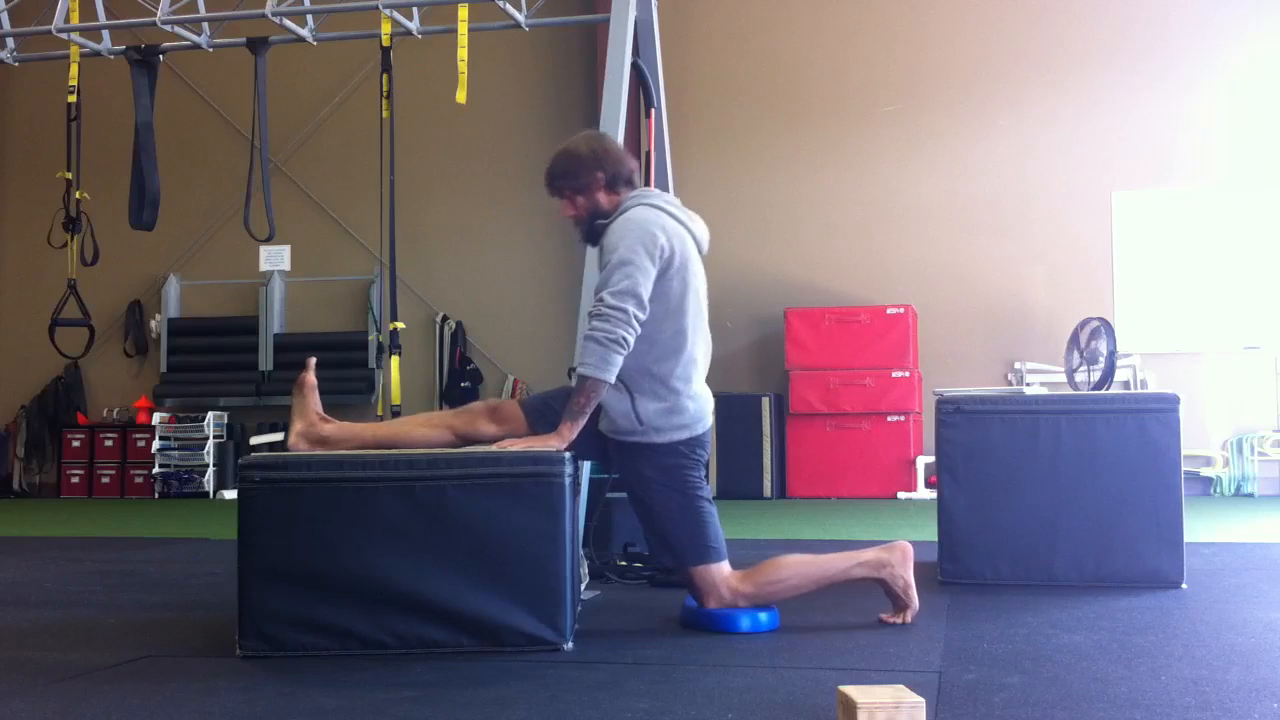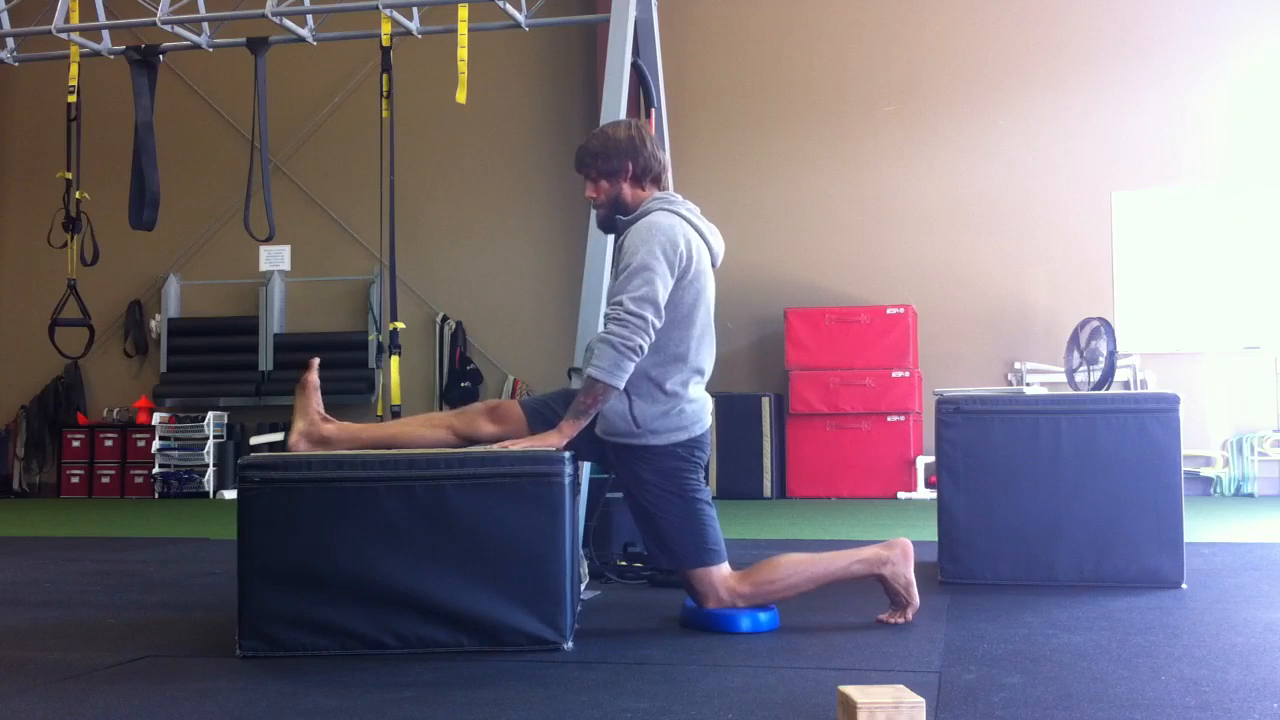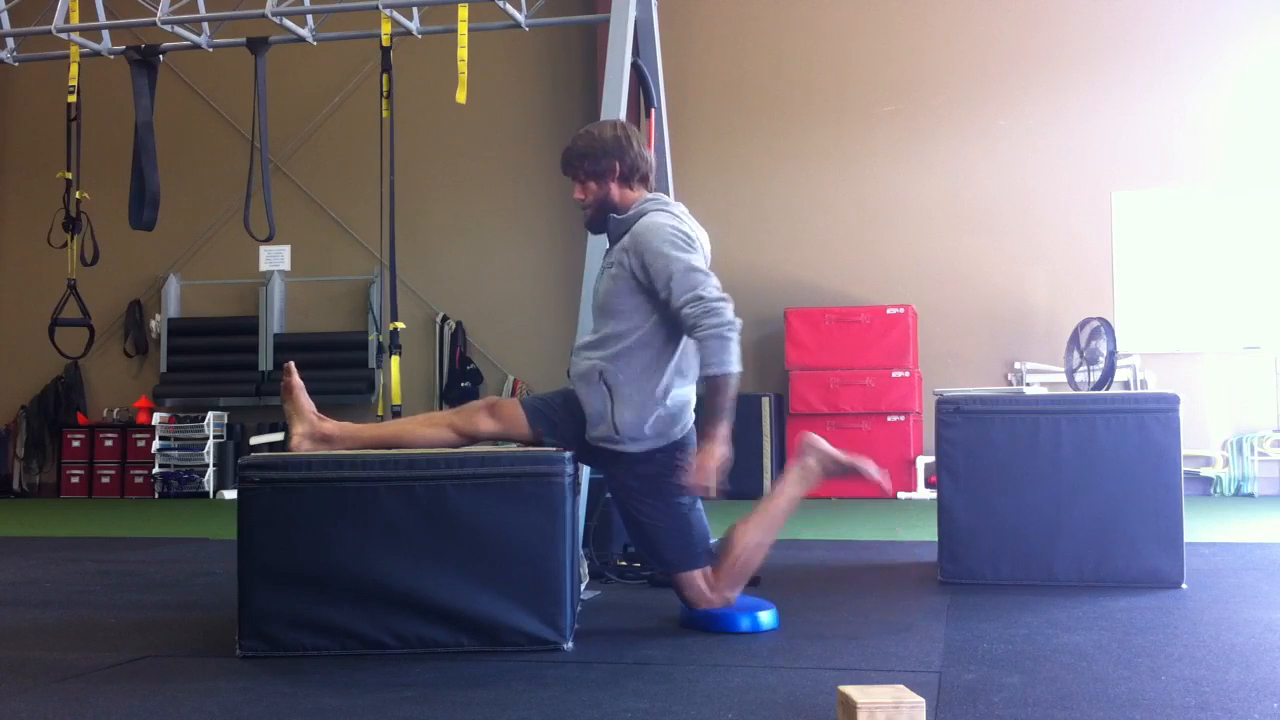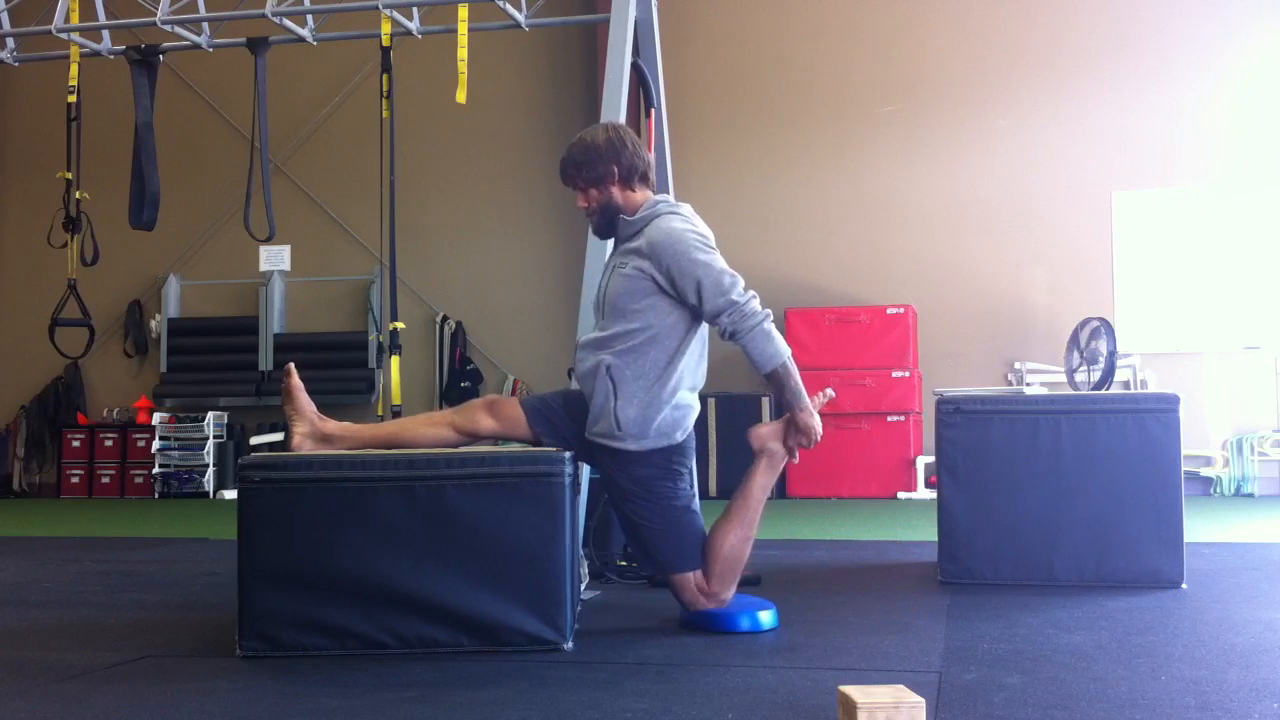
dt=0.7s
person 1, frame 1
left shoulder: (635, 228)
right shoulder: (653, 223)
left elbow: (608, 336)
left wrist: (563, 431)
left hip: (655, 429)
right hip: (640, 410)
left knee: (721, 594)
right knee: (487, 417)
left ankle: (883, 562)
right ankle: (325, 433)
person 1, frame 2
left shoulder: (655, 231)
right shoulder: (664, 227)
left elbow: (623, 341)
left wrist: (563, 430)
left hip: (653, 431)
right hip: (636, 415)
left knee: (722, 595)
right knee: (486, 419)
left ankle: (881, 559)
right ankle: (328, 435)
person 1, frame 3
left shoulder: (657, 233)
right shoulder: (635, 232)
left elbow: (718, 330)
left wrist: (714, 439)
left hip: (641, 438)
right hip: (599, 412)
left knee: (713, 593)
right knee: (484, 416)
right ankle: (326, 435)
person 1, frame 4
left shoulder: (670, 234)
right shoulder: (634, 238)
left elbow: (747, 319)
left wrist: (799, 411)
left hip: (644, 437)
right hip: (601, 412)
left knee: (708, 594)
right knee: (485, 415)
right ankle: (331, 435)
